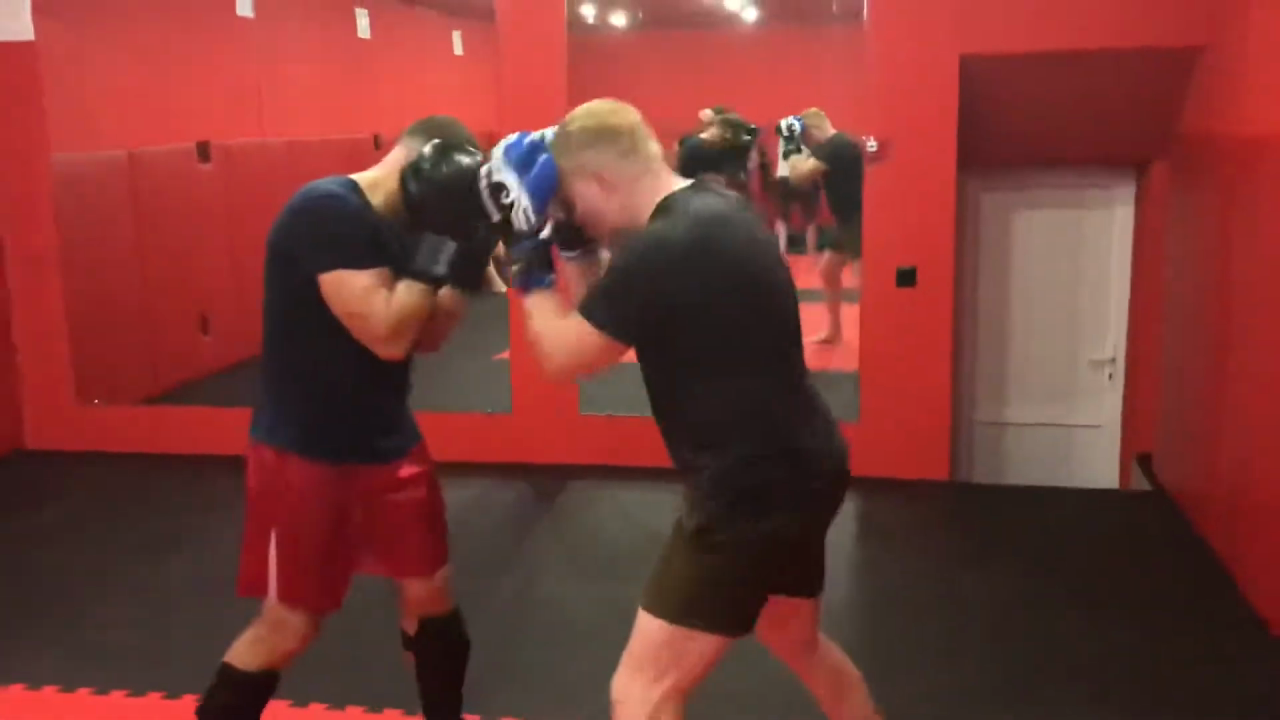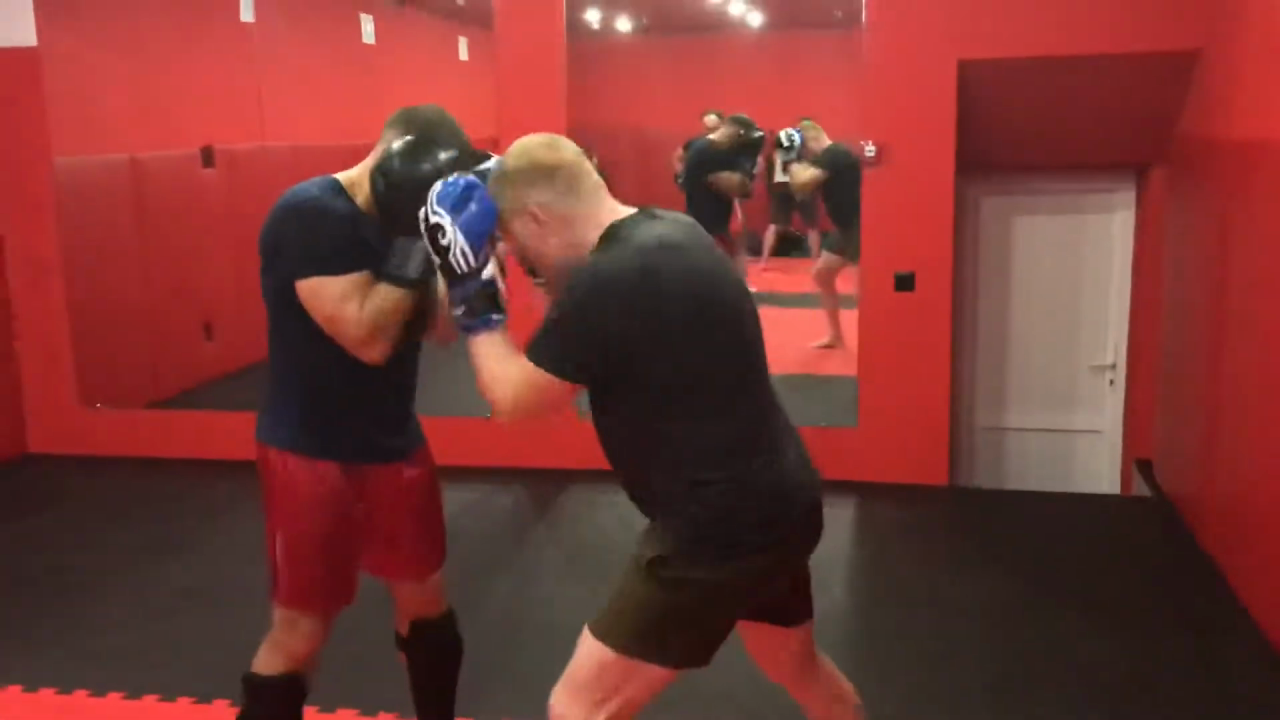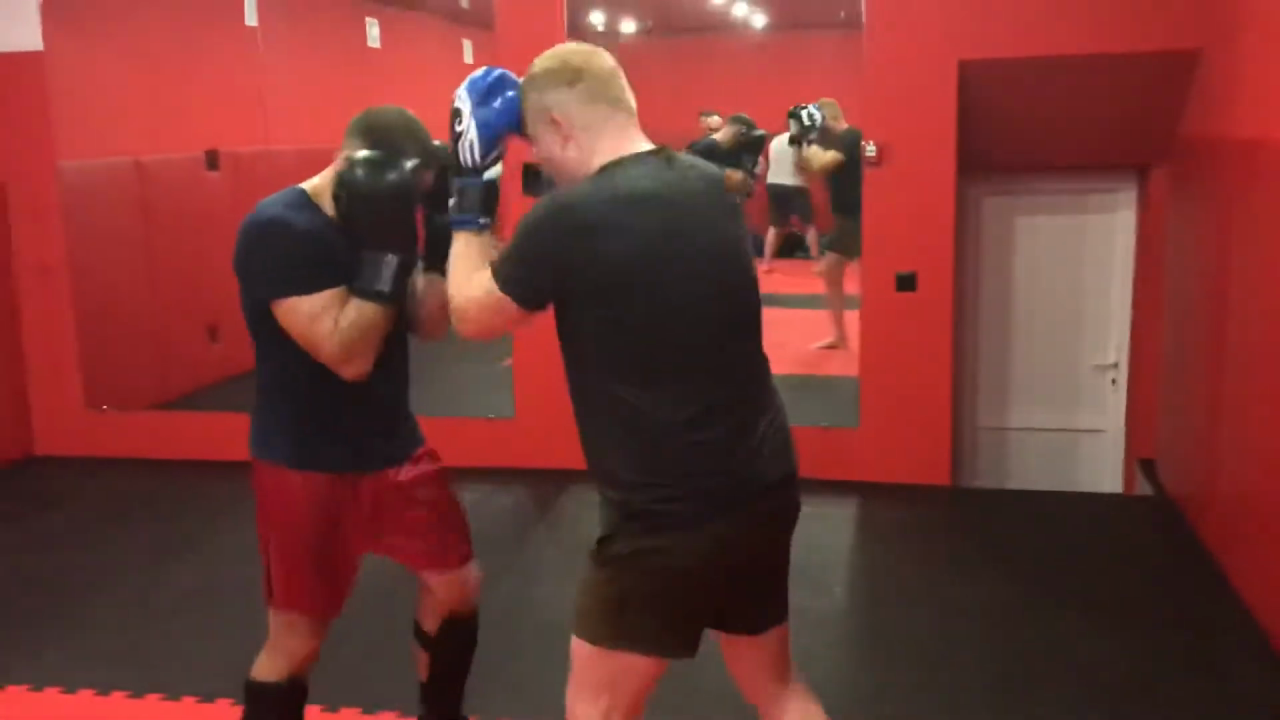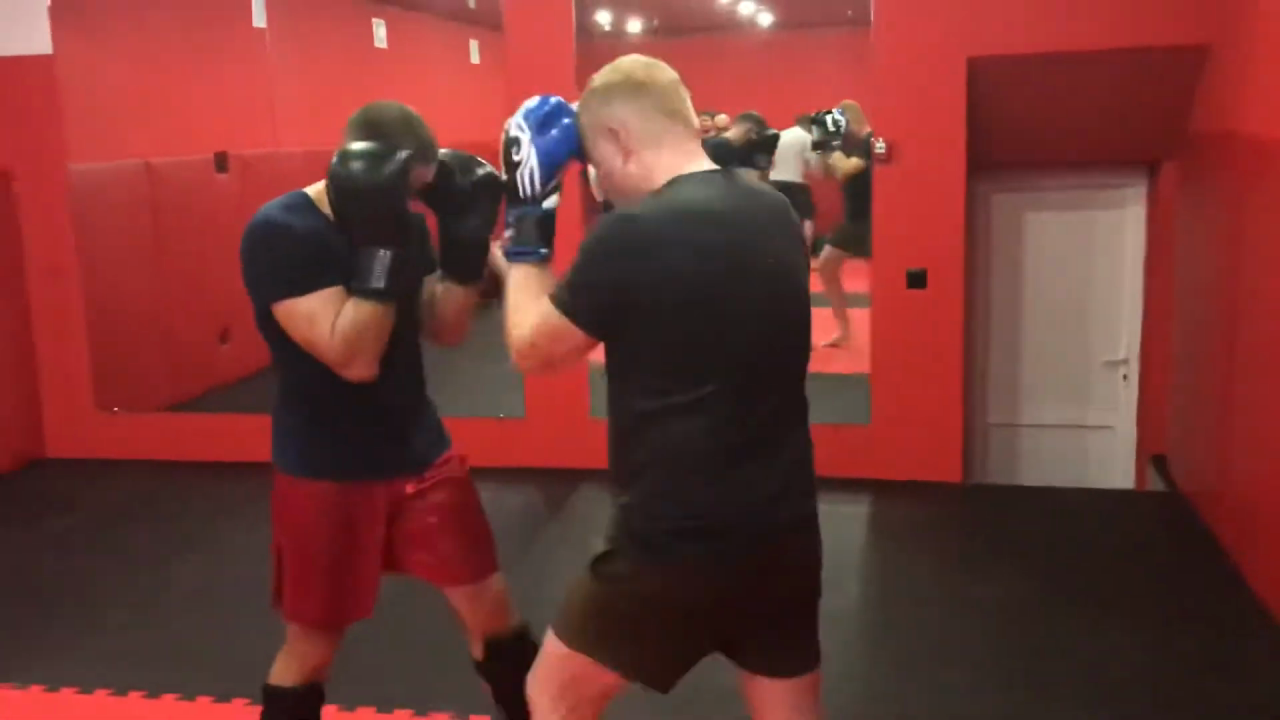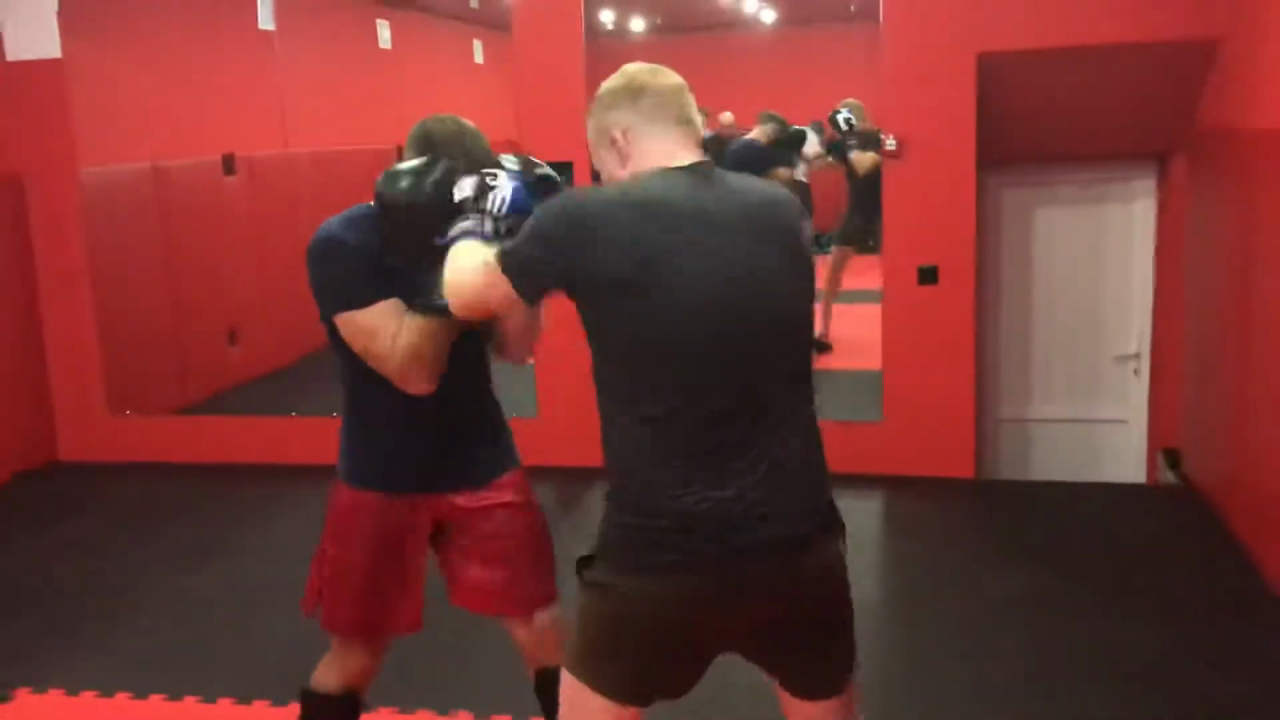
dt=0.2s
person 1, frame 1
left shoulder: (662, 251)
right shoulder: (721, 209)
left elbow: (564, 359)
left wrist: (529, 252)
right wrist: (575, 239)
left hip: (746, 491)
right hip: (804, 471)
right knee: (799, 642)
person 1, frame 2
left shoulder: (607, 283)
right shoulder: (674, 234)
left elbow: (514, 399)
left wrist: (471, 296)
left hip: (712, 531)
right hip: (778, 505)
right knee: (796, 665)
person 1, frame 3
left shoulder: (572, 217)
right shoulder: (708, 185)
left elbow: (473, 315)
left wrist: (468, 193)
left hip: (667, 511)
right hip: (762, 486)
person 1, frame 4
left shoulder: (634, 234)
right shoulder: (772, 210)
left elbow: (533, 351)
left wrist: (526, 221)
left hip: (675, 542)
right hip: (784, 530)
person 1, frame 5
left shoulder: (590, 220)
right shoulder: (779, 212)
left elbow: (465, 293)
left wrist: (470, 225)
left hip: (658, 550)
right hip: (797, 539)
person 2, frame 1
left shoulder: (404, 222)
right shoulder: (325, 212)
left elbow: (428, 335)
right elbow: (387, 336)
left wrist: (470, 250)
right wrist: (439, 238)
left hip: (388, 441)
right hip: (304, 451)
left knee: (431, 593)
right knee: (289, 624)
person 2, frame 2
left shoulder: (399, 215)
right shoulder: (310, 215)
left elbow: (439, 324)
right elbow: (368, 340)
right wrist: (411, 239)
left hip: (393, 442)
right hip: (311, 451)
left knee: (423, 596)
right knee: (301, 628)
person 2, frame 3
left shoulder: (377, 220)
right shoulder: (278, 230)
left elbow: (429, 322)
right elbow: (350, 356)
right wrist: (383, 249)
left hip: (393, 443)
right hip: (306, 461)
left knee: (456, 585)
right knee: (297, 634)
person 2, frame 4
left shoulder: (399, 221)
right shoulder: (279, 233)
left elbow: (446, 330)
right elbow: (353, 357)
left wrist: (468, 237)
right wrist: (379, 246)
left hip: (418, 449)
right hip: (325, 469)
left knee: (488, 604)
right knee: (313, 642)
person 2, frame 5
right shoulder: (342, 247)
left elbow: (515, 345)
right elbow: (414, 372)
right wrist: (433, 259)
left hip: (482, 464)
right hip: (382, 479)
left knee: (542, 631)
right knee: (354, 651)
person 3, frame 1
left shoulder: (836, 146)
right shoulder: (832, 145)
left elbow: (799, 176)
right elbow: (800, 178)
left wrist: (793, 147)
right wrist: (793, 148)
left hip: (860, 220)
right hip: (848, 219)
right knee: (826, 270)
right ankle: (833, 330)
person 3, frame 2
left shoulder: (834, 155)
right shoulder: (828, 156)
left elbow: (802, 182)
right elbow: (802, 191)
right wrist: (794, 161)
left hip: (862, 227)
right hip: (848, 227)
right knee: (821, 274)
right ankle: (836, 335)
person 3, frame 3
left shoulder: (851, 138)
right shoulder: (834, 140)
left elbow: (819, 165)
right elbow: (808, 168)
left wrist: (812, 135)
right wrist: (802, 139)
left hip: (861, 219)
right hip: (846, 219)
right knee: (829, 272)
right ankle: (839, 335)
person 3, frame 4
left shoulder: (871, 143)
right shoulder: (850, 143)
left elbow: (842, 172)
right elbow: (827, 171)
left wrist: (834, 141)
right wrist: (822, 143)
left hip: (874, 220)
right hip: (855, 219)
right knee: (825, 266)
right ankle: (843, 330)
person 3, frame 5
left shoulder: (878, 138)
right shoulder: (846, 141)
left elbow: (864, 167)
left wrist: (849, 137)
left hip: (882, 214)
right hip: (857, 212)
right knee: (833, 267)
right ankle: (823, 329)
